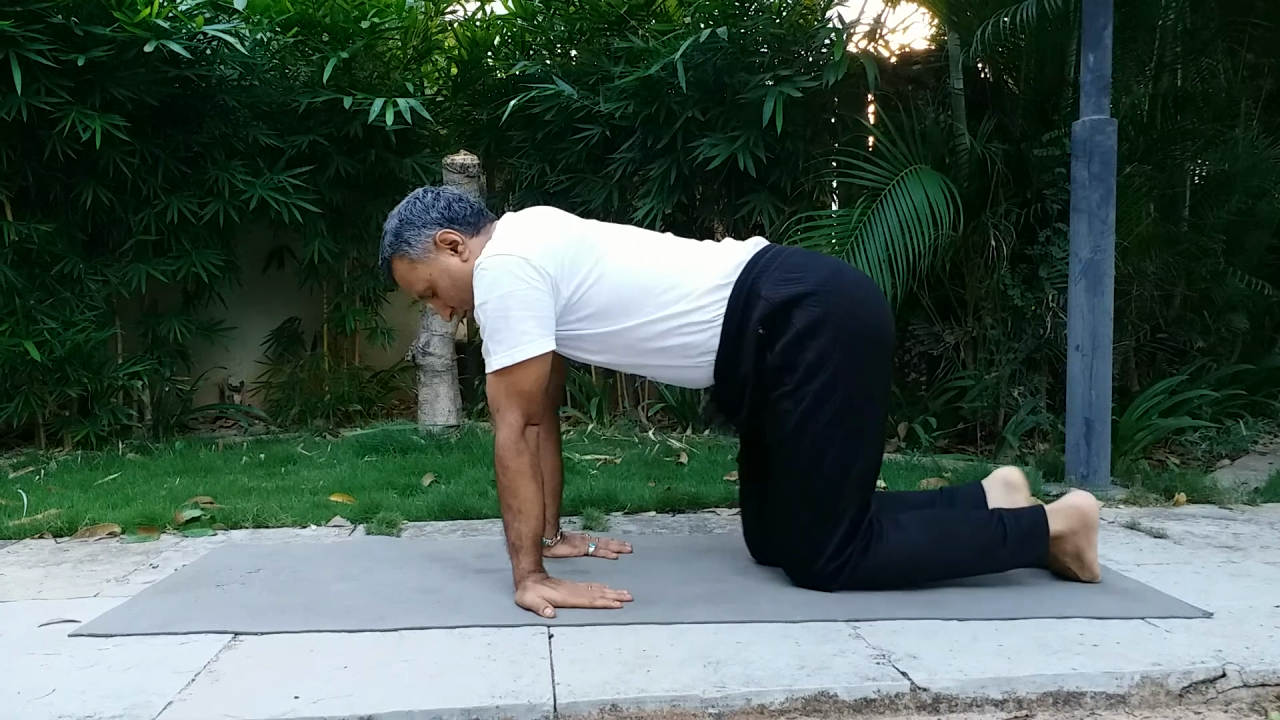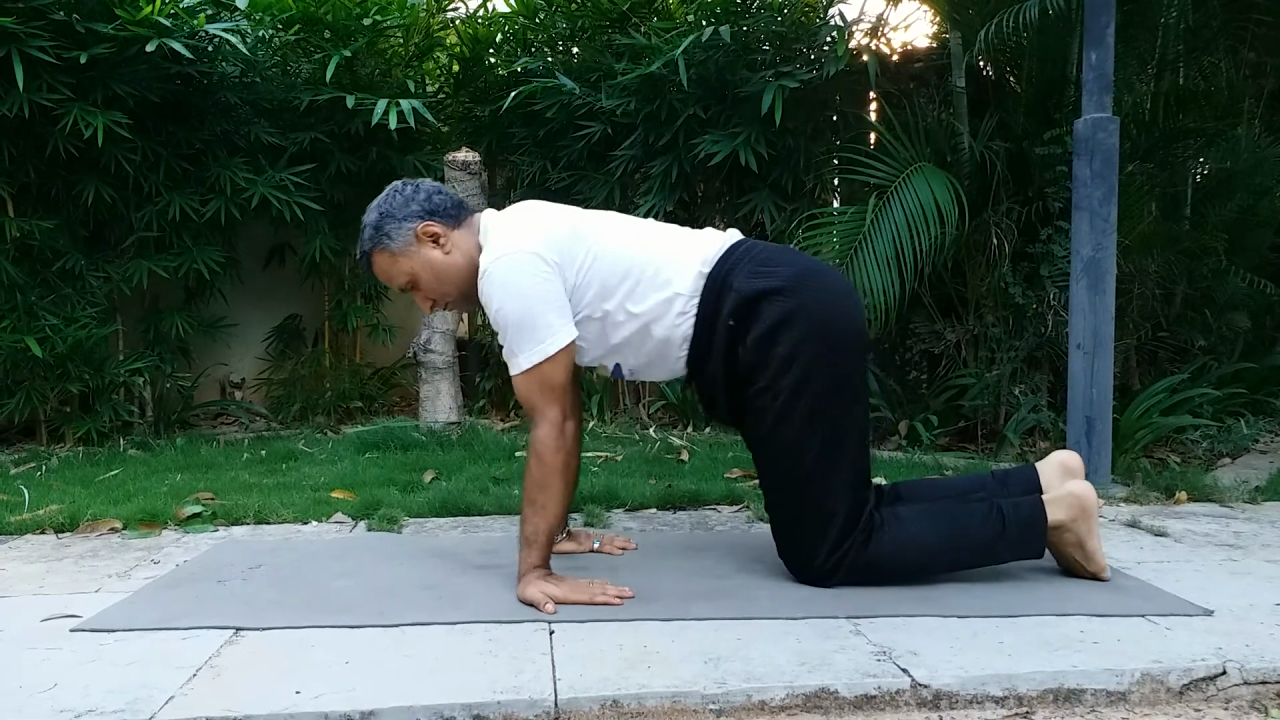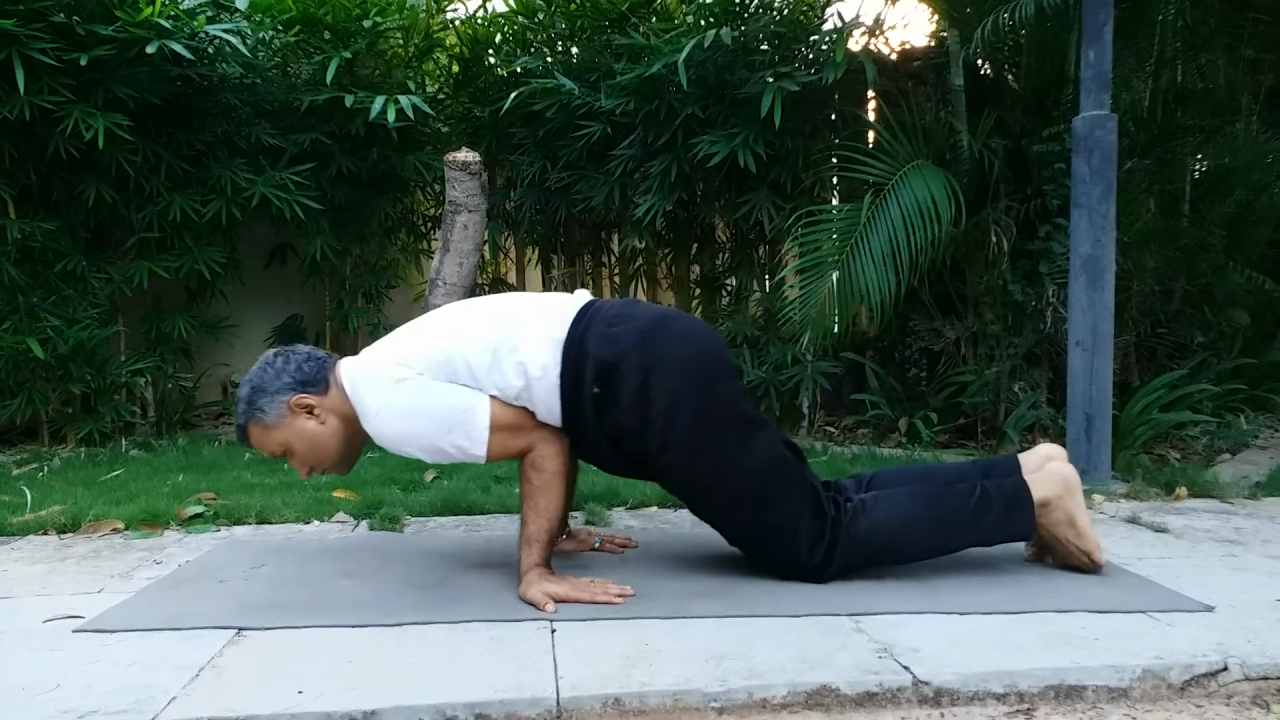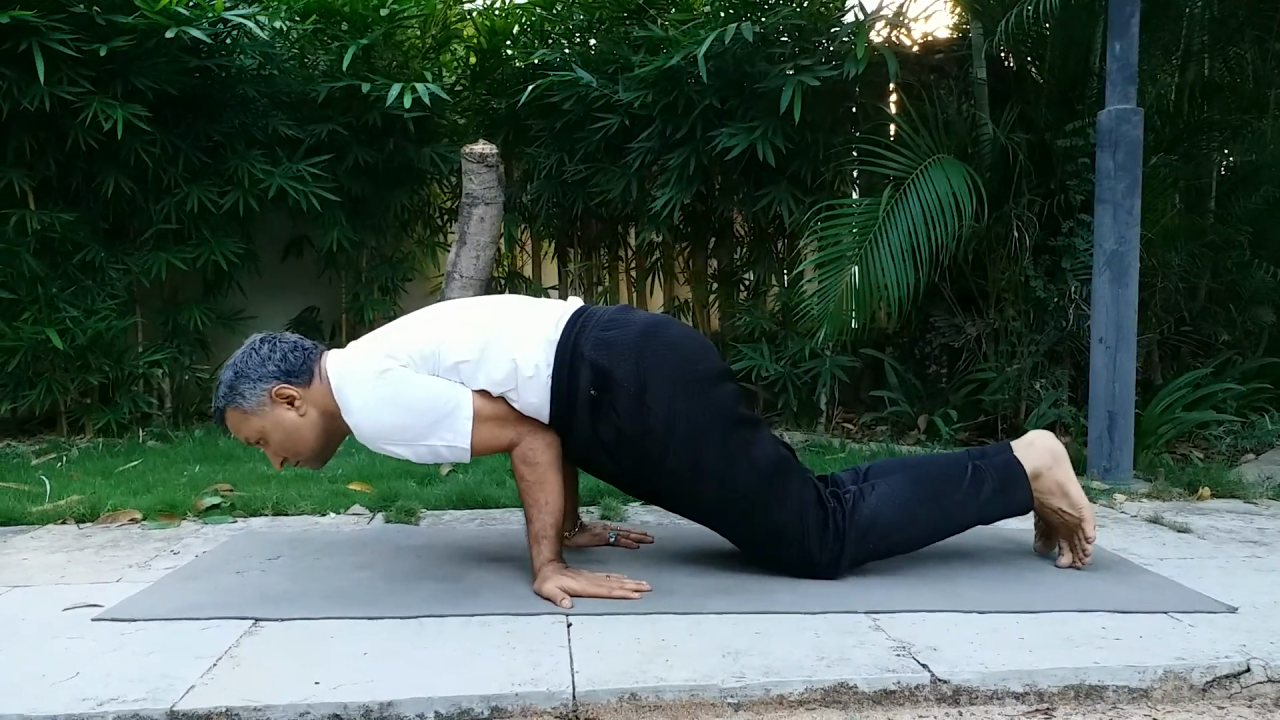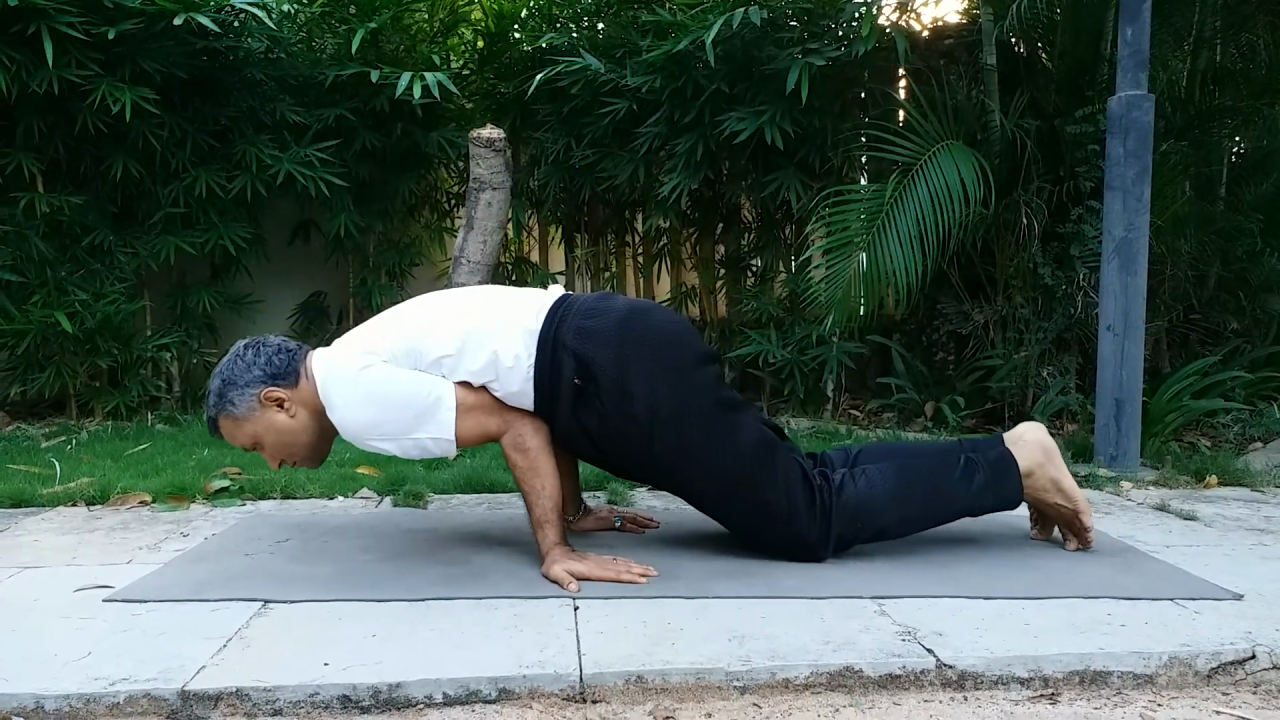
dt=1s
person 1, frame 1
left shoulder: (503, 269)
right shoulder: (529, 248)
left elbow: (517, 428)
right elbow: (542, 413)
left wrist: (529, 574)
right wrist: (550, 533)
left hip: (810, 321)
right hip: (802, 312)
left knee: (823, 556)
right knee: (773, 538)
left ankle: (1048, 526)
right ankle: (989, 499)
person 1, frame 2
left shoulder: (509, 267)
right shoulder: (516, 242)
left elbow: (555, 426)
right elbow: (562, 412)
left wrist: (533, 566)
right wrist: (557, 529)
left hip: (782, 321)
right hip: (787, 310)
left knee: (828, 551)
right knee: (836, 514)
left ankle: (1045, 514)
right ankle: (1040, 479)
person 1, frame 3
left shoulder: (385, 405)
right shoulder: (393, 372)
left elbow: (537, 440)
left wrist: (533, 570)
right wrist: (555, 531)
left hip: (649, 379)
right hip: (648, 359)
left knee: (816, 541)
right knee: (812, 505)
left ankle: (1031, 499)
right ankle: (1021, 472)
person 1, frame 4
left shoulder: (368, 401)
right shoulder: (381, 367)
left elbow: (527, 435)
left wrist: (548, 567)
right wrist: (568, 526)
left hip: (636, 385)
right hip: (627, 369)
left knee: (824, 537)
right knee: (803, 505)
left ankle: (1021, 469)
right ankle: (1012, 467)
person 1, frame 5
left shoulder: (353, 399)
right shoulder: (367, 365)
left elbow: (513, 425)
left wrist: (554, 550)
right wrist: (572, 508)
left hip: (620, 369)
right hip: (615, 350)
left knee: (812, 520)
right knee: (795, 483)
left ankle: (1012, 463)
right ankle: (1003, 459)
